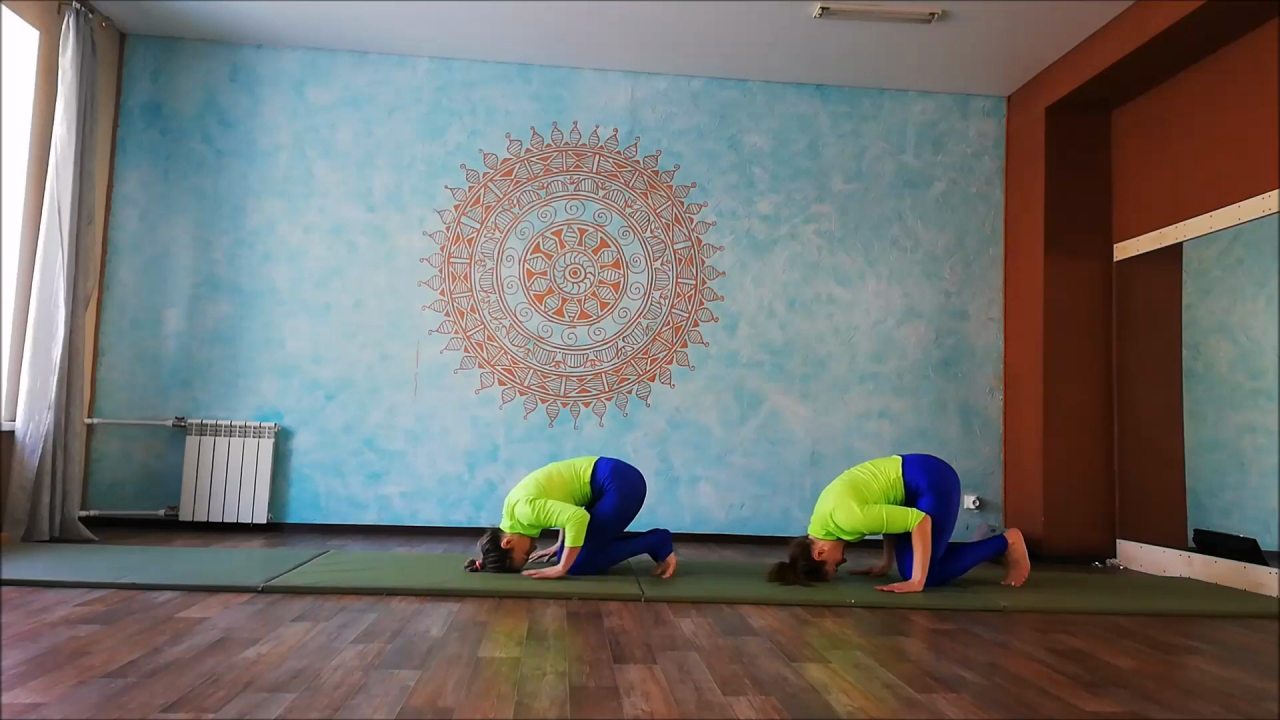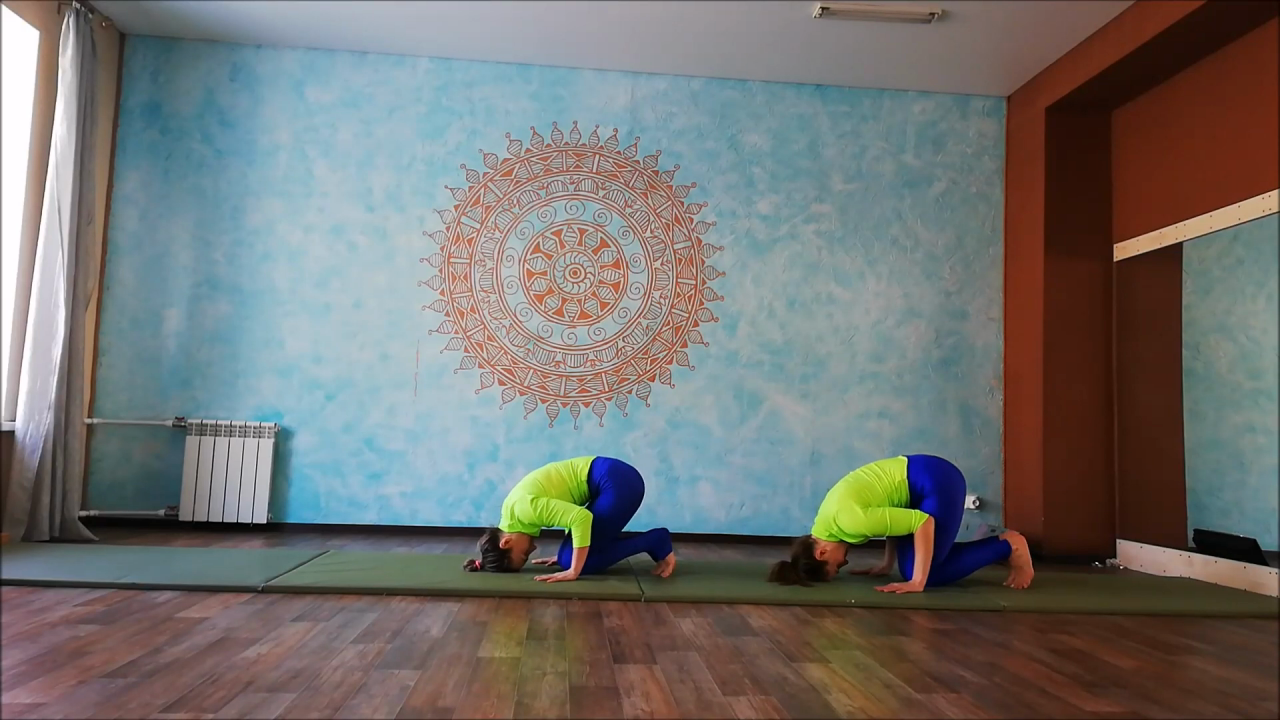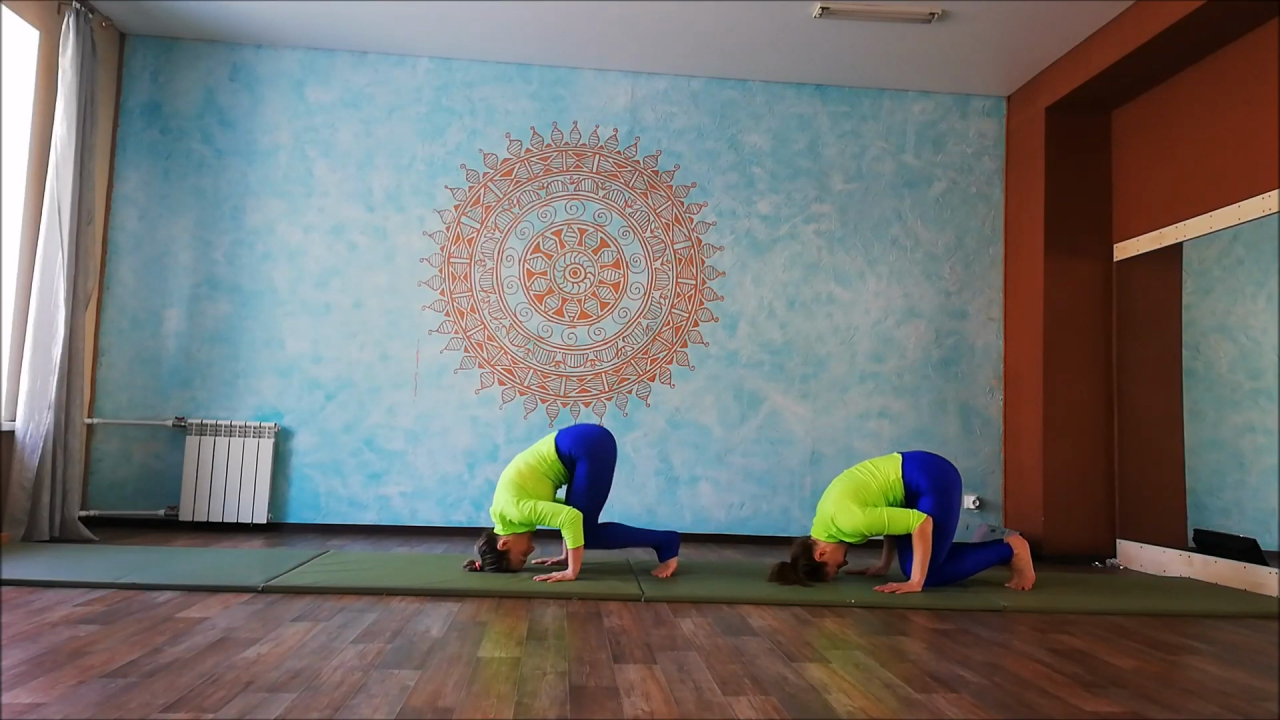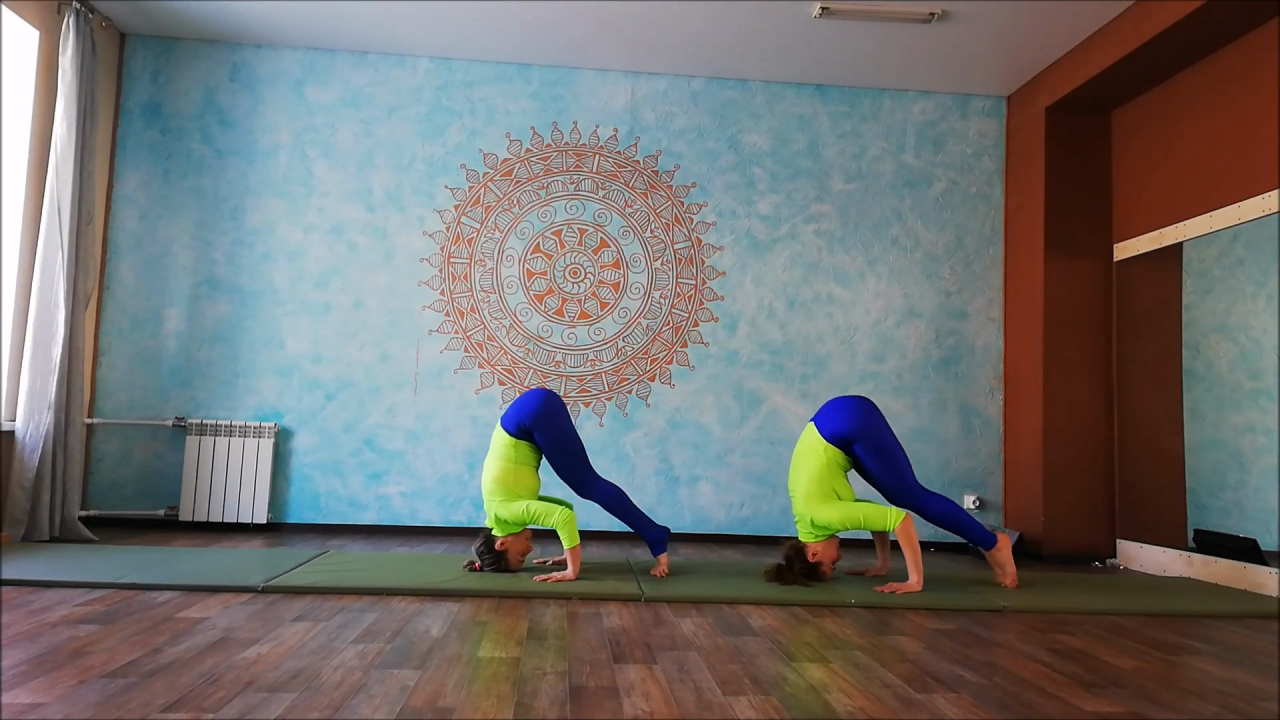
dt=0.7s
person 1, frame 1
left shoulder: (844, 516)
right shoulder: (824, 518)
left elbow: (919, 520)
left wrist: (917, 582)
right wrist: (886, 563)
left hip: (932, 481)
right hip: (913, 479)
left knee: (928, 575)
right knee: (911, 568)
left ankle: (1006, 542)
right ankle: (999, 545)
person 1, frame 2
left shoulder: (847, 520)
right shoulder: (829, 519)
left elbow: (923, 522)
left wrist: (918, 582)
right wrist: (887, 564)
left hip: (938, 483)
right hip: (920, 480)
left knee: (928, 574)
right knee: (910, 568)
left ankle: (1008, 546)
right ankle: (1003, 544)
person 1, frame 3
left shoulder: (843, 519)
right shoulder: (829, 517)
left elbow: (921, 522)
left wrist: (916, 582)
right wrist: (883, 565)
left hip: (932, 480)
right hip: (917, 478)
left knee: (928, 576)
right knee: (914, 567)
left ankle: (1011, 549)
right ankle: (1006, 547)
person 1, frame 4
left shoulder: (820, 516)
left elbow: (898, 519)
left wrist: (916, 580)
right wrist: (882, 564)
right hip: (840, 424)
left knee: (911, 498)
right knee: (902, 498)
left ankle: (992, 545)
person 2, frame 1
left shoulder: (522, 508)
right shoulder: (517, 507)
left elbow: (576, 518)
left wrist: (562, 567)
right wrist: (559, 546)
left hip: (620, 484)
right hip: (615, 480)
left knee: (580, 563)
right knee: (570, 554)
left ankle: (657, 543)
right ankle: (653, 540)
person 2, frame 2
left shoulder: (521, 509)
right shoulder: (519, 508)
left elbow: (581, 517)
left wrist: (573, 571)
right wrist: (565, 556)
left hip: (618, 484)
right hip: (614, 480)
left knee: (573, 560)
right knee: (569, 556)
left ankle: (656, 542)
right ankle: (654, 541)
person 2, frame 3
left shoulder: (510, 510)
right shoulder: (507, 507)
left elbow: (571, 517)
right elbow: (568, 515)
left wrist: (572, 571)
right wrist: (566, 556)
left hip: (587, 449)
right hip: (586, 445)
left knee: (585, 534)
right knee: (580, 531)
left ankle: (665, 543)
person 2, frame 4
left shoulder: (504, 511)
right shoulder: (503, 511)
left elbow: (564, 517)
left wrist: (572, 571)
right wrist: (570, 555)
left knee: (588, 485)
right knee: (586, 486)
left ankle: (655, 538)
